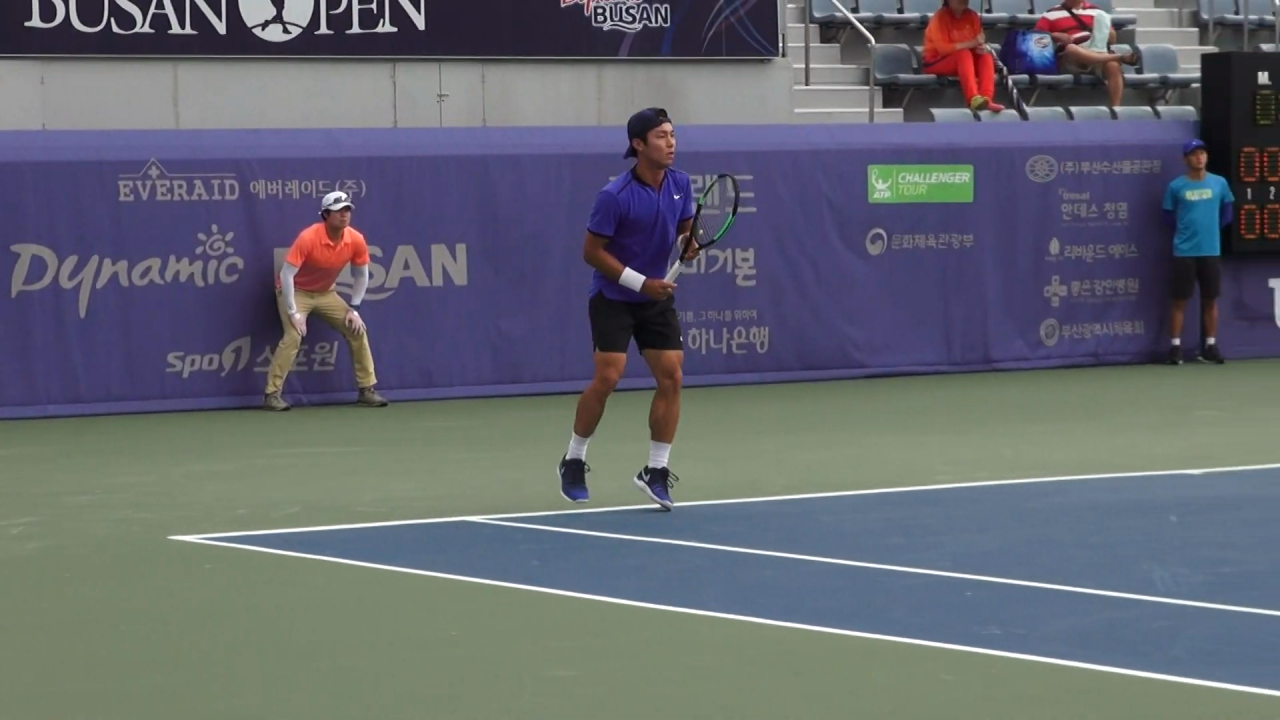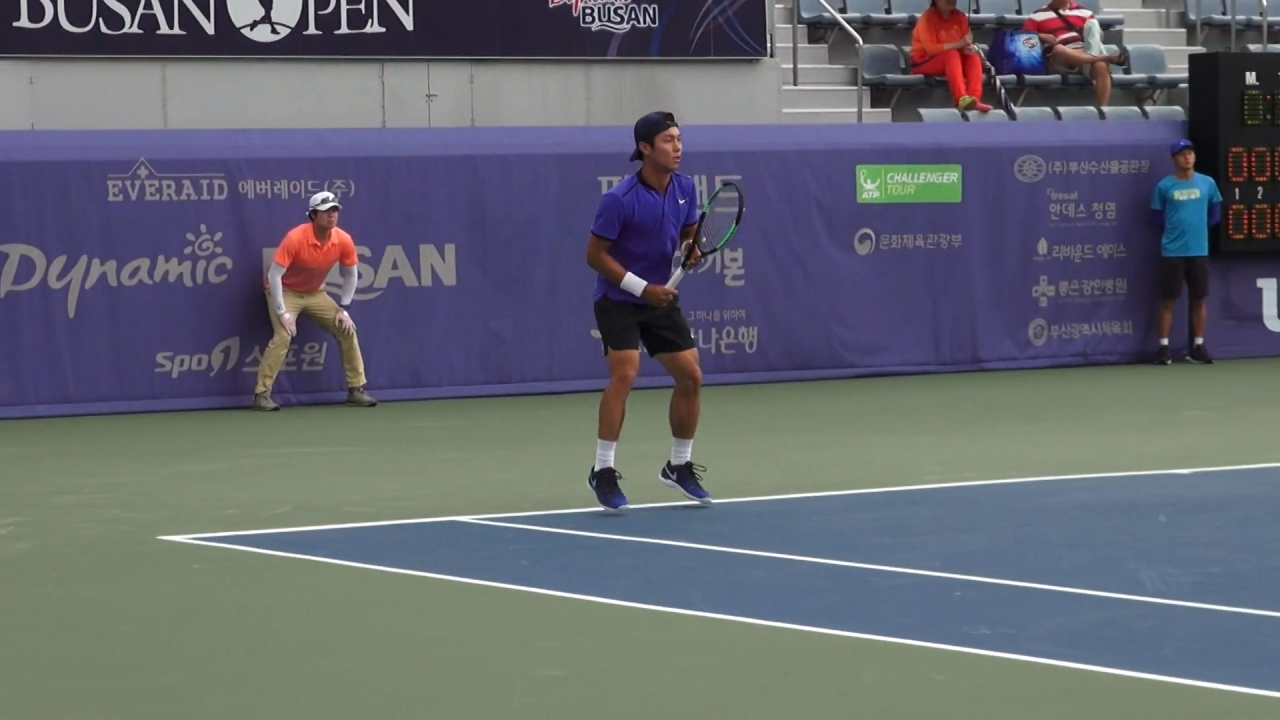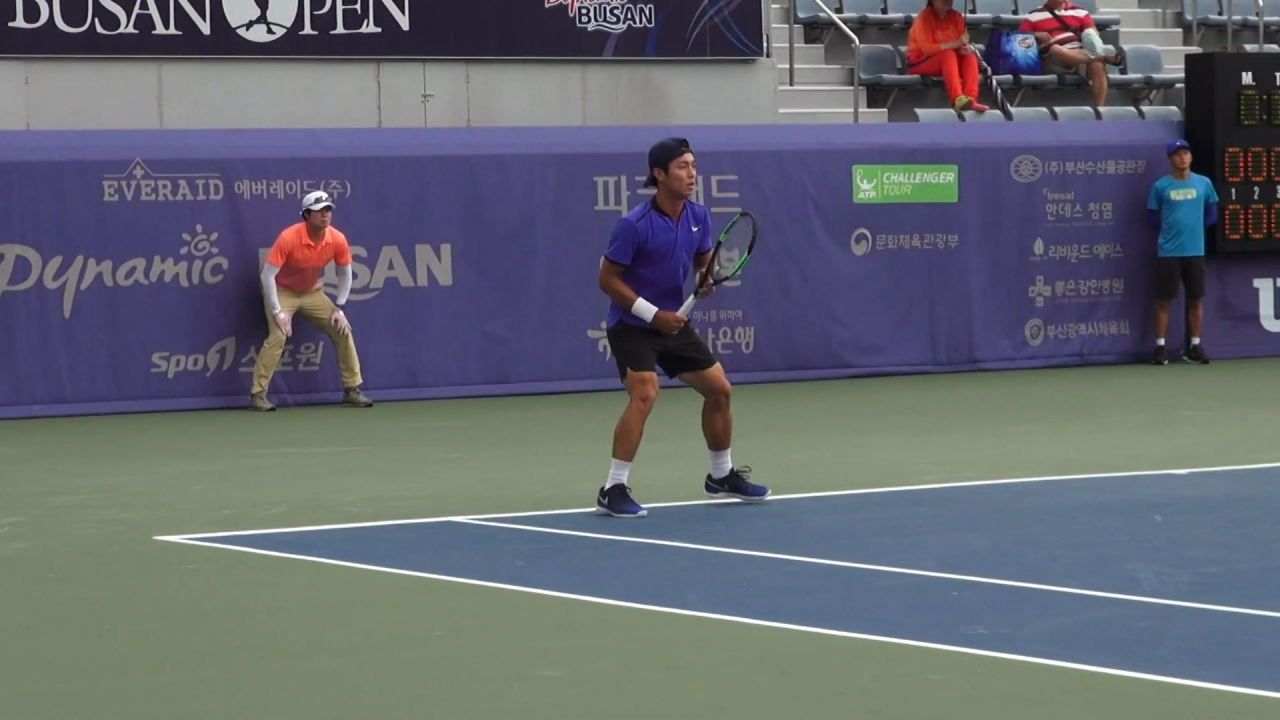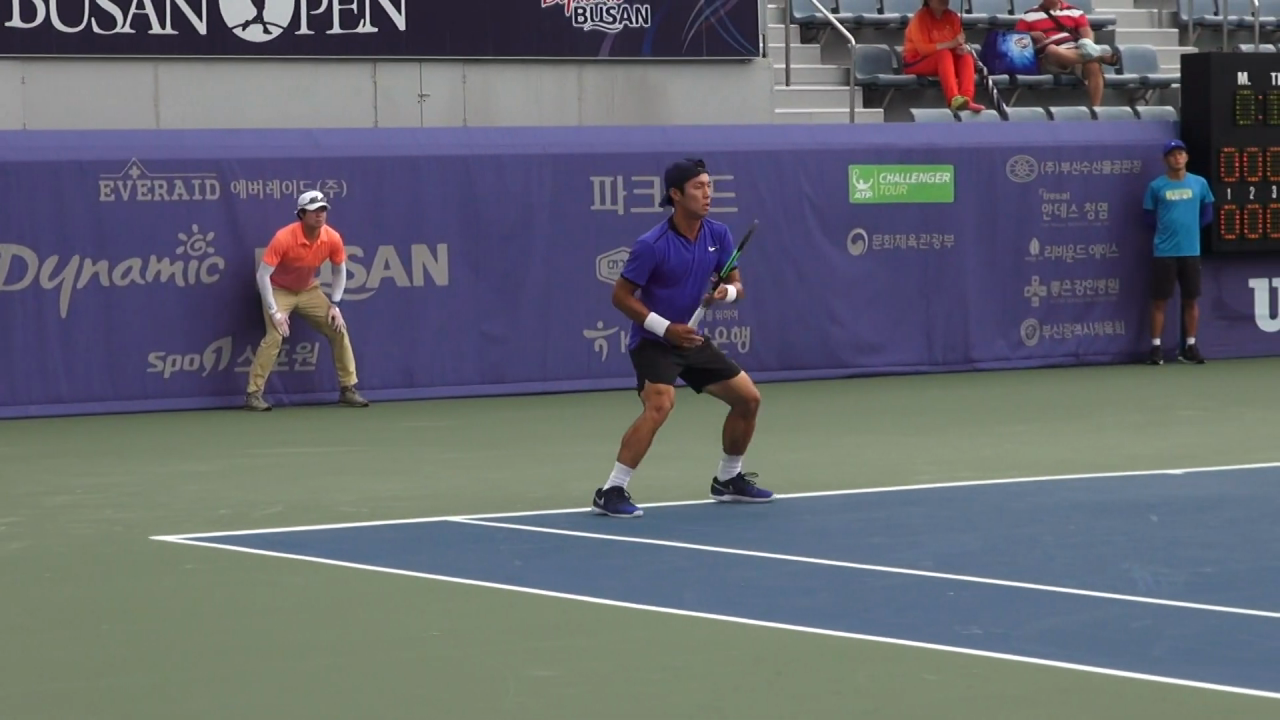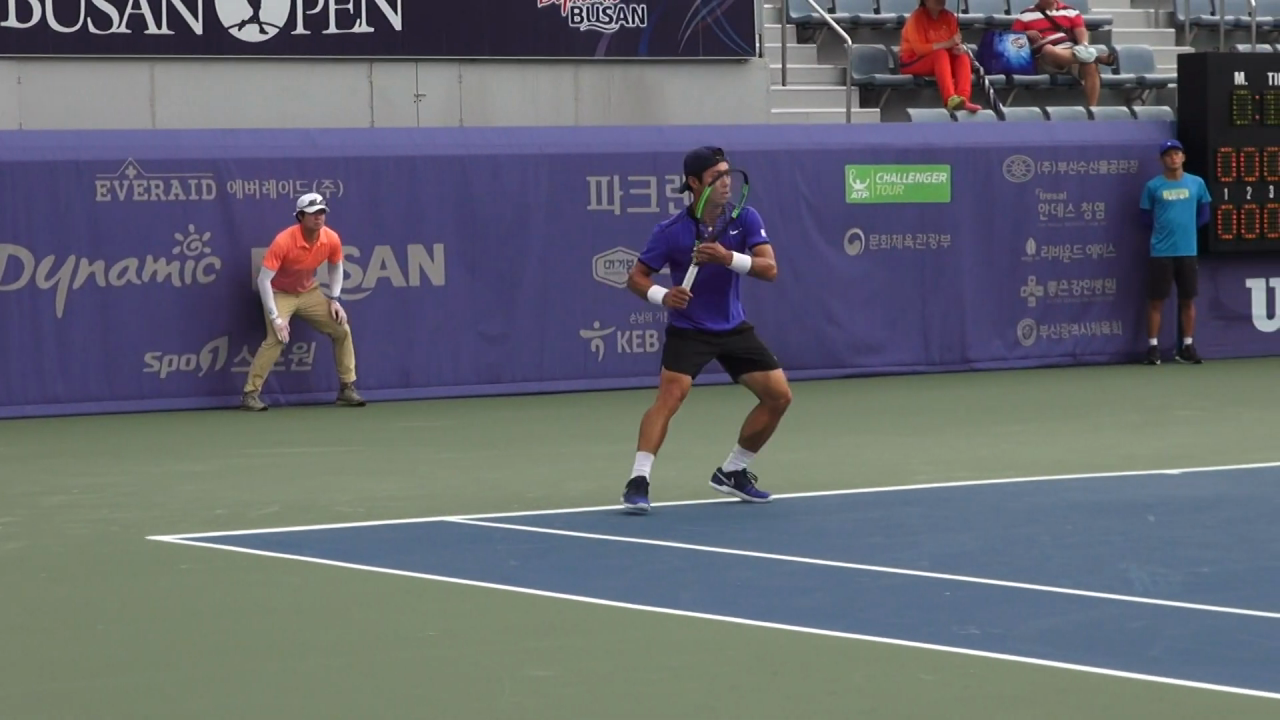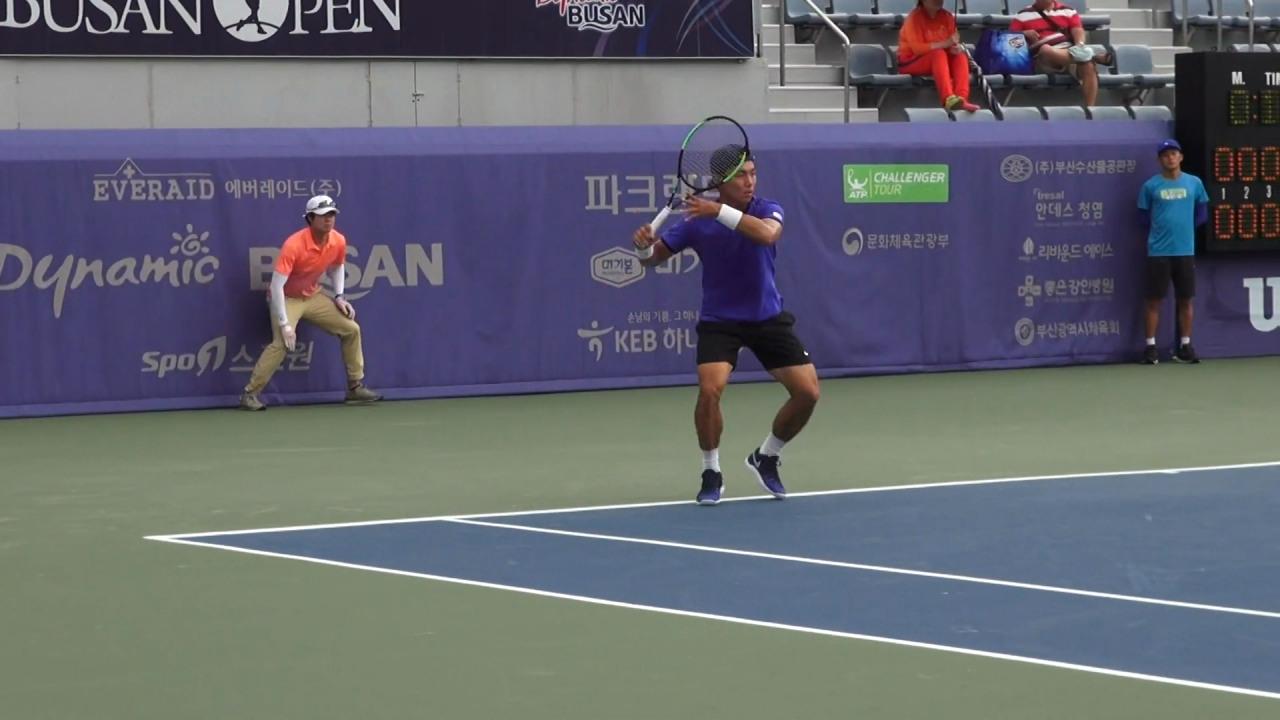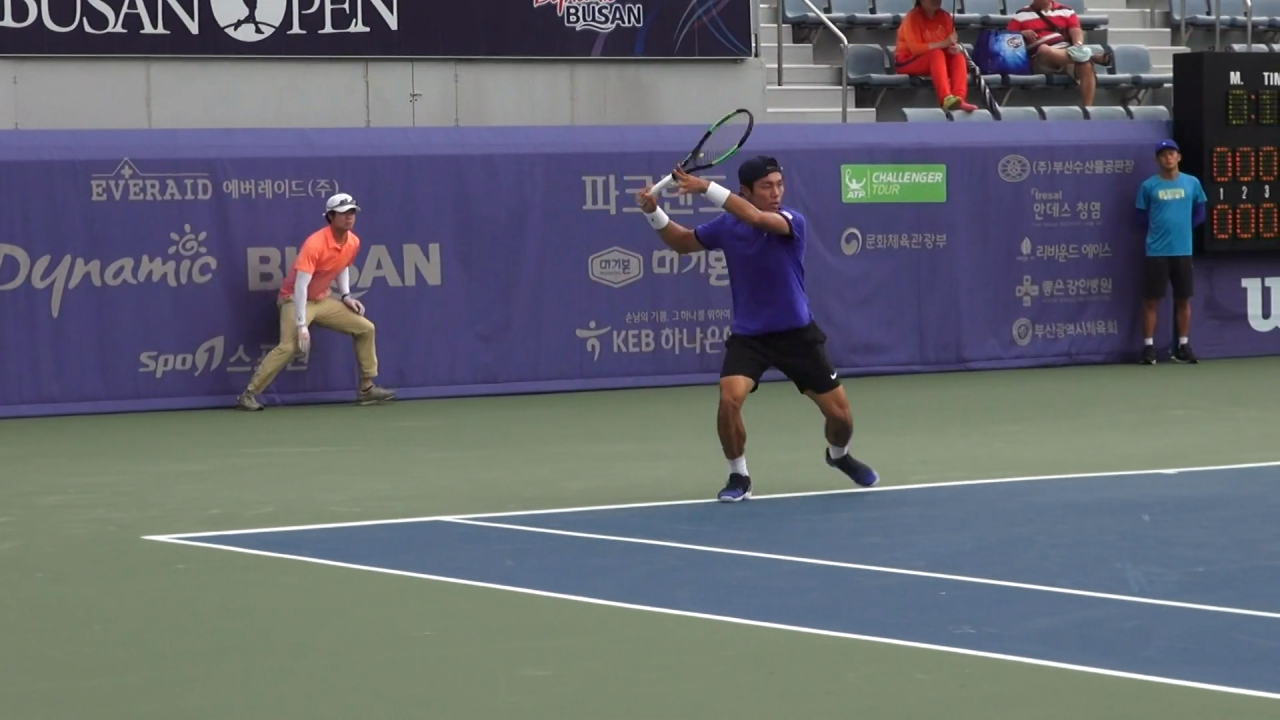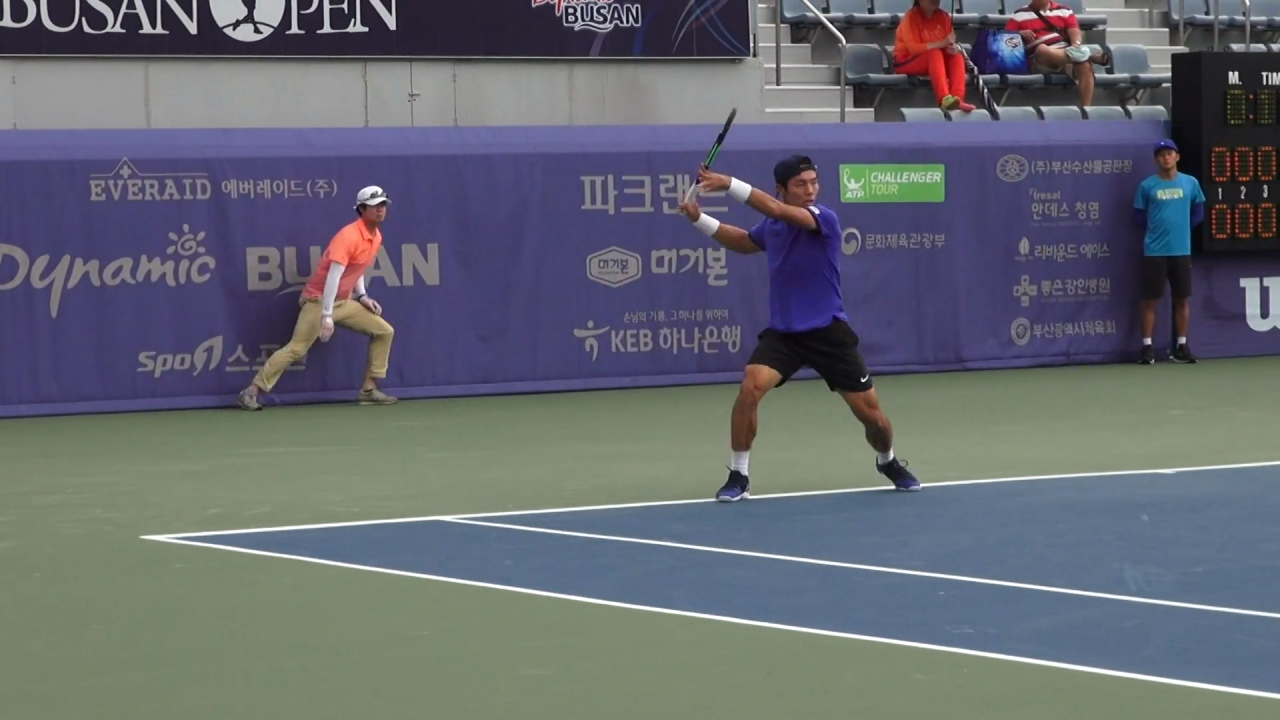
dt=0.1s
person 1, frame 1
left shoulder: (680, 184)
right shoulder: (614, 195)
left elbow: (685, 229)
right elbow: (591, 252)
left wrist: (688, 246)
right wrist: (639, 282)
left hip: (656, 297)
right hip: (612, 298)
left knee: (671, 380)
right knee: (607, 380)
left ankle: (656, 470)
right ankle: (573, 461)
person 1, frame 2
left shoulder: (686, 189)
right shoulder: (619, 198)
left elbow: (689, 236)
right elbow: (594, 254)
right wrist: (640, 288)
left hip: (657, 301)
right hip: (619, 299)
left knee: (690, 377)
right knee: (623, 377)
left ankle: (681, 465)
right ankle: (604, 472)
person 1, frame 3
left shoulder: (699, 217)
right shoulder: (633, 225)
left elbow: (704, 263)
right elbow: (607, 279)
right wrist: (652, 313)
left hip: (674, 322)
right hip: (632, 325)
left knee: (720, 390)
right knee: (645, 396)
left ankle: (722, 476)
right ankle: (614, 489)
person 1, frame 4
left shoulder: (718, 234)
right shoulder: (651, 246)
left elbow: (736, 285)
right elbow: (621, 296)
left wrist: (727, 293)
right wrist: (663, 328)
left hip: (695, 342)
right hip: (654, 343)
left knee: (749, 399)
right knee: (660, 406)
left ankle: (727, 478)
right ankle: (611, 491)
person 1, frame 5
left shoulder: (746, 218)
right shoulder: (669, 231)
left elbow: (769, 268)
right elbow: (637, 278)
left wrist: (729, 258)
right wrist: (662, 296)
left hip: (733, 327)
right hip: (688, 330)
left knee: (779, 396)
right knee: (669, 396)
left ankle: (732, 472)
right ankle: (638, 481)
person 1, frame 6
left shoulder: (768, 209)
right shoulder: (696, 223)
left elbow: (768, 236)
right elbow: (652, 257)
left wrist: (721, 211)
right wrist: (644, 244)
left hip: (768, 318)
right hip: (718, 322)
left knee: (808, 392)
right knee: (710, 389)
left ankle: (766, 456)
right ankle: (711, 472)
person 1, frame 7
left shoulder: (790, 219)
right shoulder: (726, 228)
left elbow: (762, 221)
right elbow: (683, 241)
left wrist: (707, 187)
right wrist: (653, 212)
left hip: (796, 333)
right hip: (748, 337)
left knee: (839, 412)
right knee: (730, 400)
left ankle: (839, 455)
right ankle: (739, 476)
person 1, frame 8
left shoulder: (825, 217)
right shoulder: (771, 228)
left elbow: (779, 209)
right elbow: (744, 240)
left wrist: (729, 184)
right wrist: (700, 219)
left hip: (829, 332)
right hip: (782, 332)
left knee: (869, 411)
right knee: (750, 390)
left ankle: (889, 461)
right ankle: (739, 476)
person 2, frame 1
left shoulder: (1220, 183)
right shoulder: (1176, 186)
left elbow: (1227, 213)
right elbow: (1170, 216)
left wrist: (1210, 228)
right wrist: (1187, 229)
left hip: (1211, 251)
right hip: (1184, 252)
left knee: (1210, 300)
right knee: (1180, 301)
left ankle: (1210, 346)
right ankle: (1175, 346)
person 2, frame 2
left shoulder: (1208, 183)
right shoulder: (1164, 186)
left elbow: (1215, 213)
right elbow: (1157, 216)
left wrist: (1198, 227)
right wrist: (1175, 229)
left hip: (1199, 251)
right hip: (1172, 252)
left knee: (1198, 300)
right knee: (1168, 301)
left ankle: (1198, 346)
right ankle: (1164, 347)
person 2, frame 3
left shoulder: (1204, 183)
right shoulder: (1160, 186)
left elbow: (1211, 213)
right elbow: (1154, 216)
left wrist: (1194, 228)
right wrist: (1171, 229)
left hip: (1195, 251)
right hip: (1168, 252)
left knee: (1195, 300)
right knee: (1164, 301)
left ankle: (1195, 346)
right ankle: (1160, 346)
person 2, frame 4
left shoulder: (1200, 183)
right shoulder: (1156, 186)
left elbow: (1207, 213)
right elbow: (1149, 216)
left wrist: (1190, 228)
right wrist: (1166, 230)
left hip: (1191, 251)
right hip: (1164, 252)
left knee: (1191, 300)
right knee: (1160, 301)
left ankle: (1190, 346)
right ankle: (1156, 347)
person 2, frame 5
left shoulder: (1197, 183)
right shoulder: (1153, 186)
left elbow: (1204, 213)
right elbow: (1146, 216)
left wrist: (1187, 228)
right wrist: (1164, 229)
left hip: (1188, 251)
right hip: (1161, 252)
left knee: (1188, 300)
right knee: (1156, 301)
left ankle: (1187, 346)
right ankle: (1153, 347)
person 2, frame 6
left shoulder: (1194, 183)
right shoulder: (1150, 186)
left elbow: (1202, 213)
right elbow: (1144, 215)
left wrist: (1184, 227)
right wrist: (1161, 229)
left hip: (1185, 251)
right hip: (1158, 252)
left knee: (1185, 300)
right knee: (1154, 300)
left ankle: (1185, 346)
right ankle: (1151, 346)
person 2, frame 7
left shoulder: (1192, 183)
right shoulder: (1148, 185)
left elbow: (1200, 213)
right elbow: (1142, 215)
left wrist: (1182, 227)
right wrist: (1159, 229)
left hip: (1183, 251)
right hip: (1156, 252)
left knee: (1183, 300)
right knee: (1152, 300)
left ankle: (1183, 346)
right ankle: (1148, 346)
person 2, frame 8
left shoulder: (1191, 183)
right shoulder: (1147, 185)
left elbow: (1198, 213)
right elbow: (1140, 215)
left wrist: (1180, 227)
right wrist: (1157, 229)
left hip: (1181, 250)
right hip: (1154, 251)
left knee: (1182, 300)
right knee: (1150, 300)
left ankle: (1181, 345)
right ankle: (1147, 346)
person 3, frame 1
left shoulder: (356, 240)
right shoulder: (308, 238)
left elbow: (362, 276)
right elbow: (286, 275)
left wrist: (354, 309)
right wrist: (294, 313)
left hip: (326, 292)
right hip: (296, 291)
left knee: (357, 330)
right knee: (293, 336)
left ankle: (367, 389)
right ankle: (272, 394)
person 3, frame 2
left shoulder: (344, 240)
right shoulder: (295, 238)
left elbow: (351, 275)
right elbow: (273, 276)
left wrist: (344, 308)
right wrist: (283, 313)
left hip: (316, 292)
right hip: (286, 291)
left knee: (347, 330)
right knee: (283, 336)
left ankle: (356, 389)
right ankle: (262, 393)
person 3, frame 3
left shoulder: (337, 239)
right shoulder: (288, 237)
left elbow: (345, 274)
right elbow: (267, 275)
left wrist: (339, 308)
right wrist: (278, 312)
left hip: (312, 292)
right hip: (282, 291)
left knee: (343, 331)
right knee: (278, 336)
left ankle: (352, 389)
right ankle: (258, 394)
person 3, frame 4
left shoulder: (333, 238)
right shoulder: (284, 238)
left elbow: (339, 271)
right elbow: (262, 275)
left wrist: (335, 304)
right wrist: (273, 312)
left hip: (309, 291)
right hip: (279, 290)
left knee: (338, 330)
right knee: (275, 335)
left ankle: (348, 390)
right ankle: (254, 393)
person 3, frame 5
left shoulder: (332, 239)
right shoulder: (283, 241)
left elbow: (336, 269)
right elbow: (263, 280)
left wrist: (334, 300)
right wrist: (275, 318)
left hip: (309, 292)
right hip: (279, 293)
left knee: (341, 329)
right knee: (276, 339)
left ankle: (346, 388)
right ankle: (250, 393)
person 3, frame 6
left shoulder: (339, 241)
right shoulder: (294, 244)
left elbow: (337, 267)
right elbow: (277, 286)
left wrist: (339, 296)
right wrist: (284, 324)
left hip: (313, 296)
right hip: (286, 298)
left knee: (351, 329)
right knee: (282, 343)
left ankle: (355, 387)
right ankle: (250, 393)
person 3, frame 7
left shoulder: (353, 242)
right shoulder: (315, 243)
right elbow: (300, 286)
left wrist: (346, 296)
right wrist: (301, 326)
left hip: (322, 300)
right hip: (294, 298)
left knee: (365, 329)
right knee: (288, 346)
left ankle: (367, 387)
right ankle: (249, 393)
person 3, frame 8
left shoulder: (376, 237)
right shoulder: (348, 236)
right elbow: (332, 275)
left wrist: (363, 296)
right wrist: (327, 315)
left hip: (344, 301)
right hip: (318, 298)
left knee: (384, 332)
right knee: (297, 348)
left ankle: (368, 389)
right ankle: (253, 390)
